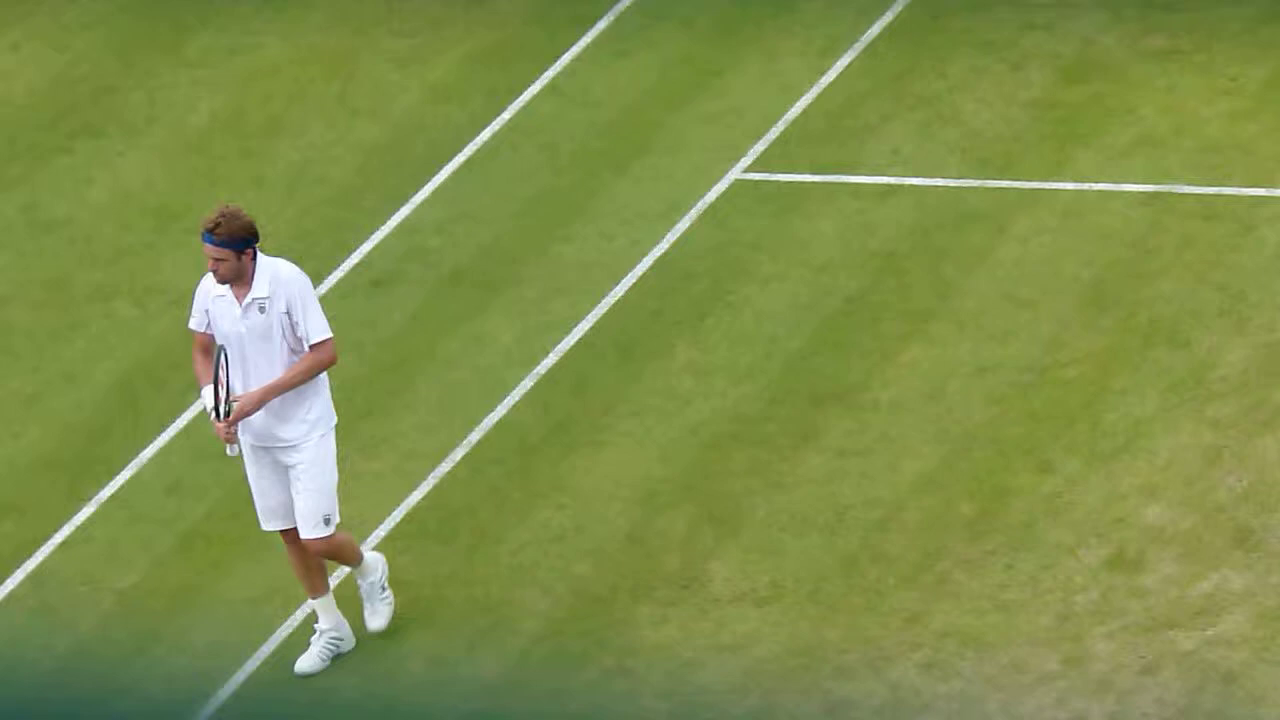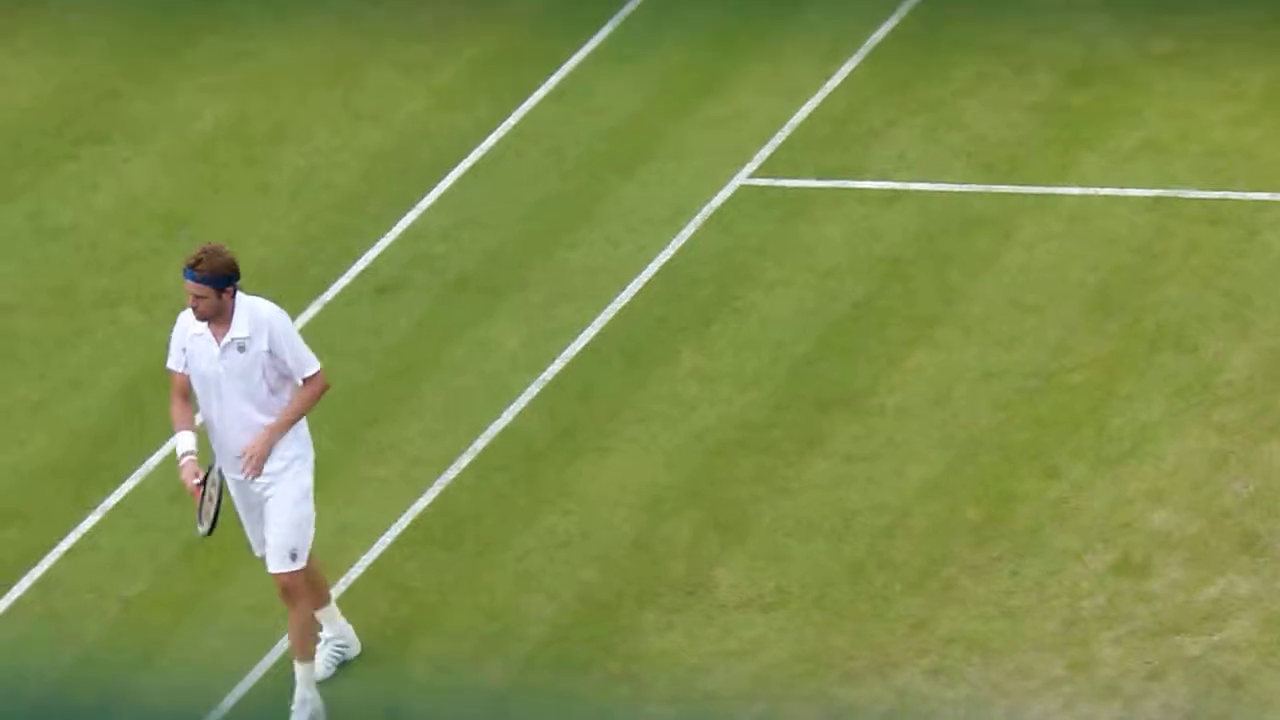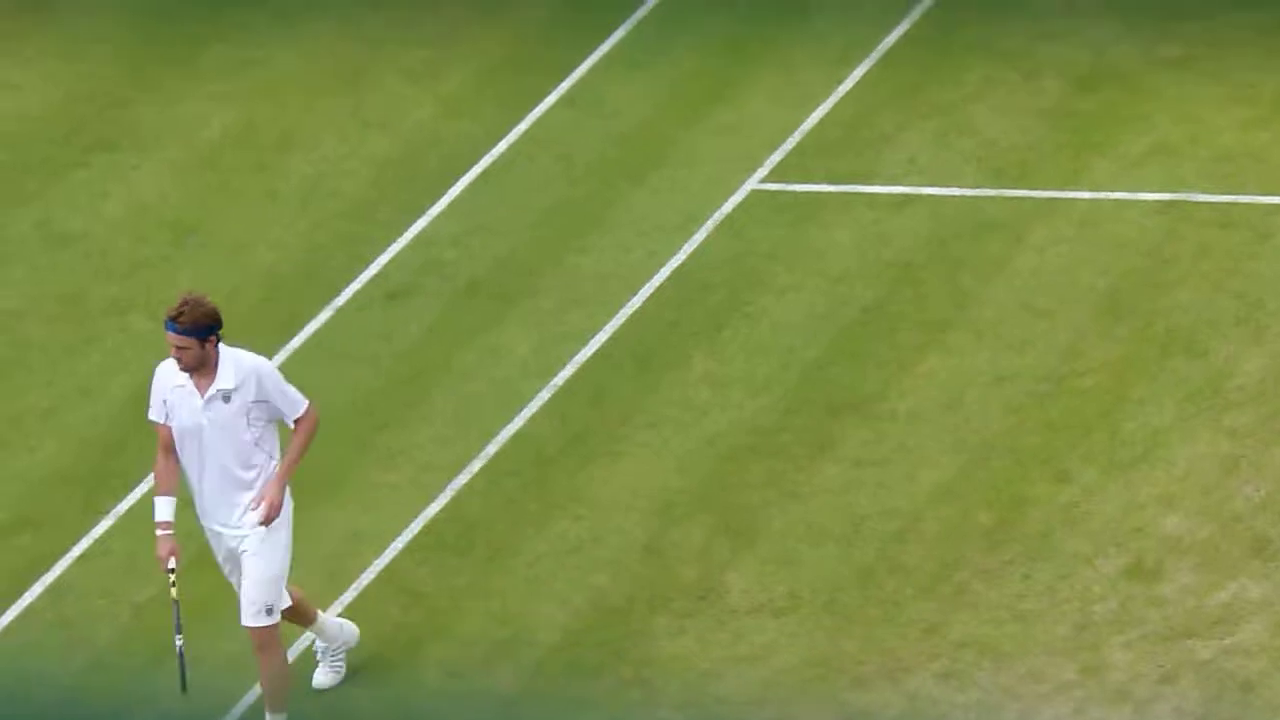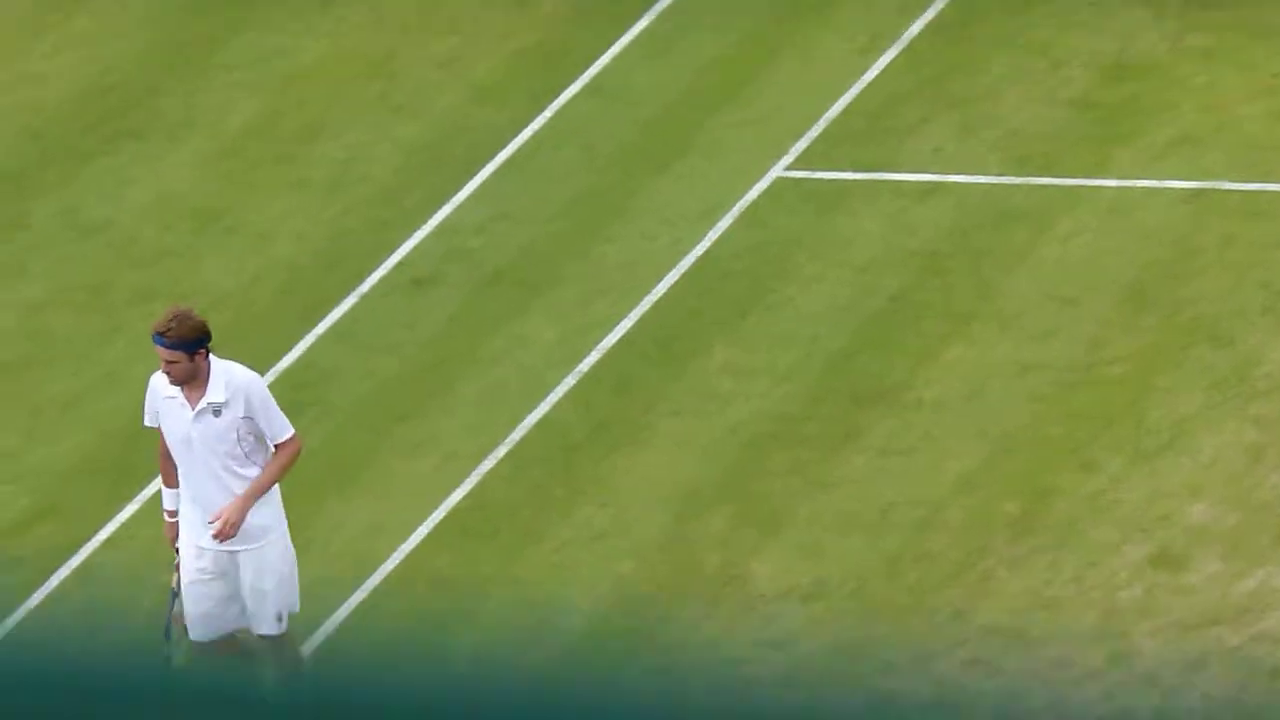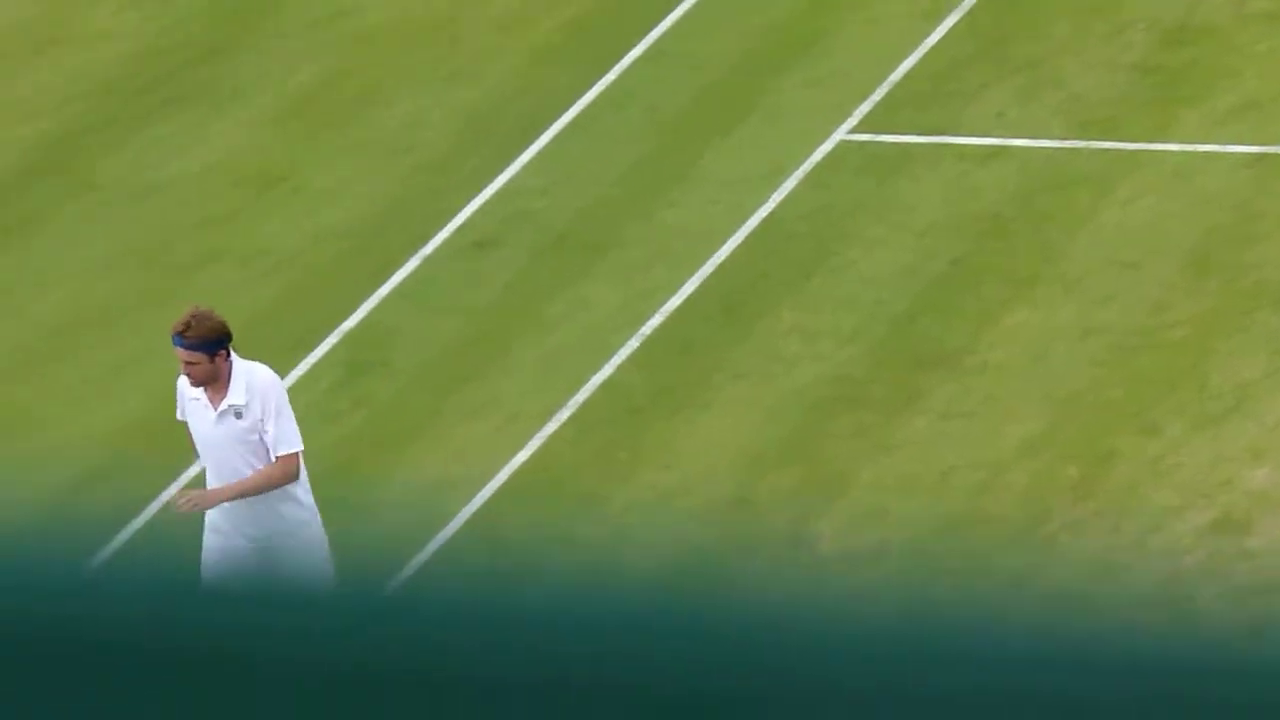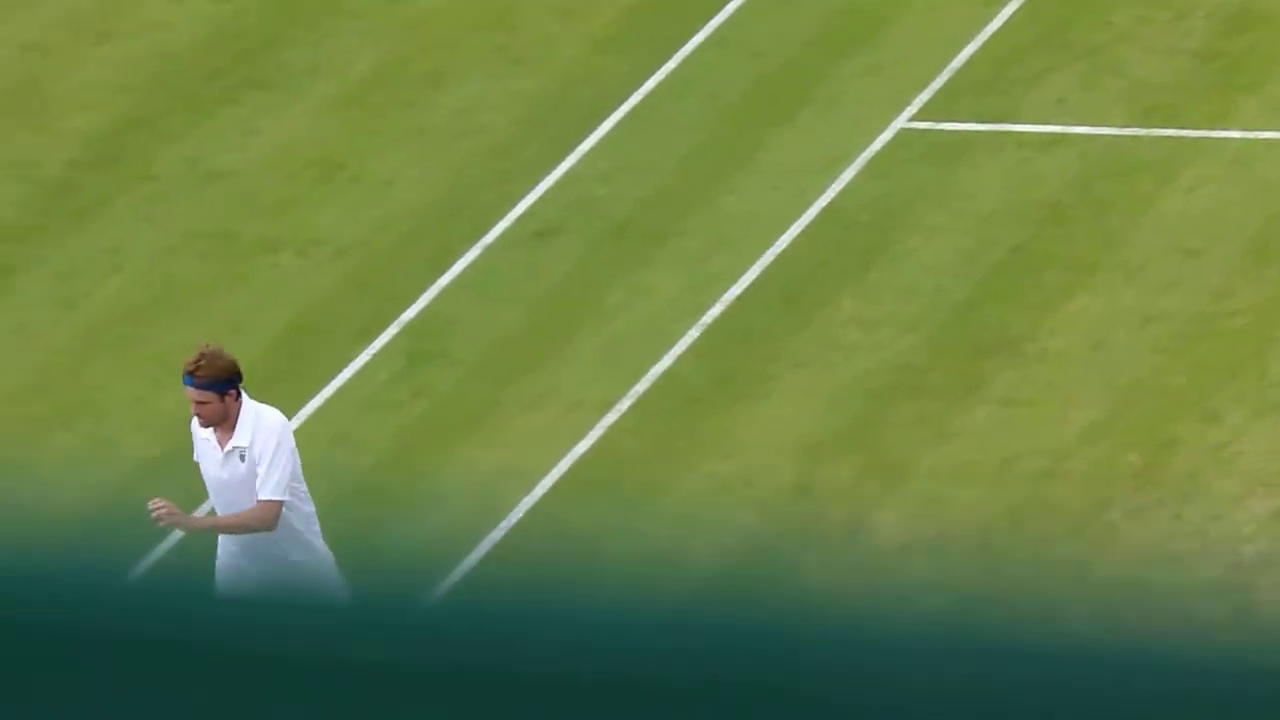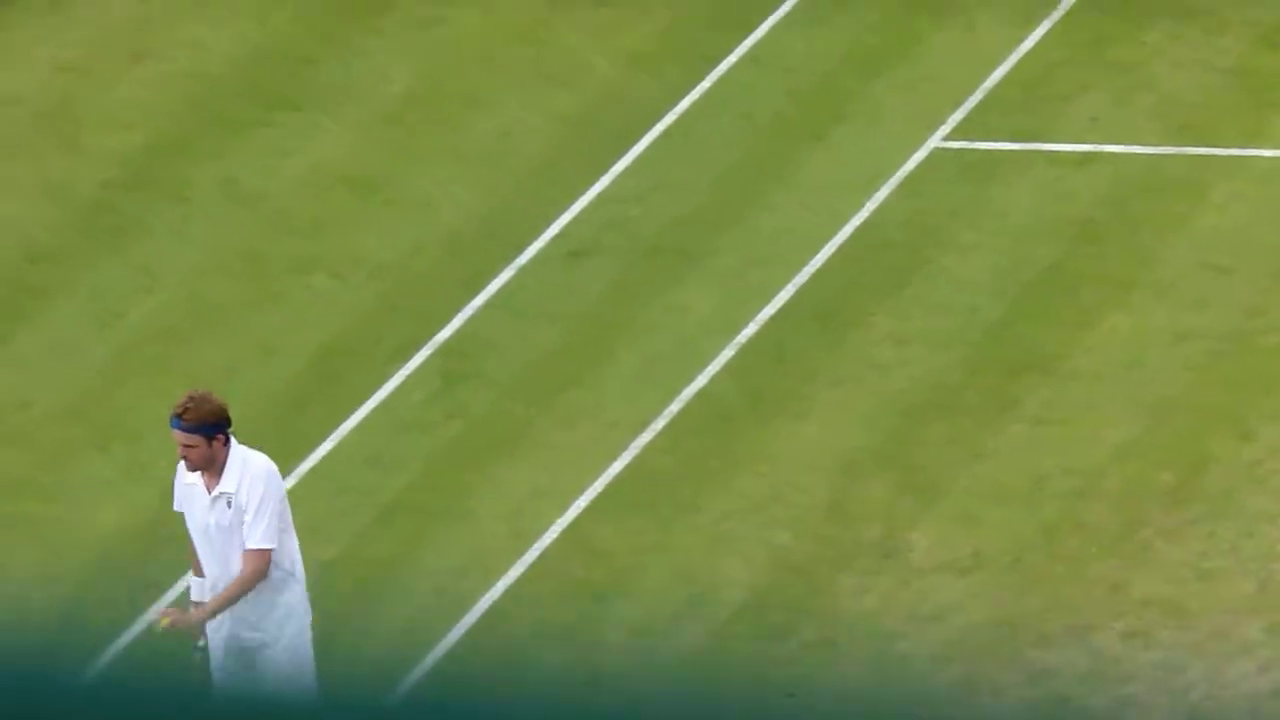
dt=0.2s
person 1, frame 1
left shoulder: (288, 280)
right shoulder: (209, 289)
left elbow: (325, 354)
right elbow: (202, 351)
left wrist: (263, 394)
right wrist: (212, 403)
left hip: (306, 430)
right hip: (257, 436)
left knee: (319, 538)
right knee: (290, 535)
left ankle: (370, 567)
right ankle: (331, 627)
person 1, frame 2
left shoulder: (267, 320)
right shoulder: (185, 328)
left elbow: (316, 381)
right elbow: (180, 397)
left wrist: (269, 434)
right wrist: (187, 454)
left hip: (283, 466)
right hip: (236, 471)
left knee: (285, 576)
right knee: (292, 560)
right ankle: (336, 636)
person 1, frame 3
left shoulder: (255, 371)
right shoulder: (165, 377)
left elbow: (306, 419)
right elbow: (167, 454)
left wrist: (278, 481)
right wrist: (164, 526)
left hip: (263, 517)
right hip: (215, 520)
left knee: (261, 628)
right knee: (270, 599)
right ankle: (332, 633)
person 1, frame 4
left shoulder: (243, 384)
right shoulder: (159, 389)
left elbow: (289, 446)
left wrist: (243, 504)
right wrist: (172, 509)
left hip: (256, 532)
right hip: (199, 536)
left knee: (272, 635)
right knee: (205, 641)
person 1, frame 5
left shoulder: (264, 385)
right shoulder: (186, 387)
left elbow: (289, 468)
left wrist: (217, 494)
left hip: (288, 524)
right hip: (227, 530)
person 1, frame 6
left shoulder: (270, 428)
right shoulder: (201, 425)
left elbow: (267, 517)
left wrist: (193, 523)
left hip: (297, 561)
right hip: (236, 562)
person 1, frame 7
left shoulder: (259, 474)
right shoulder: (186, 473)
left elbow: (258, 566)
left wrist: (200, 615)
right wrist: (198, 600)
left hip: (277, 621)
right hip: (224, 621)
